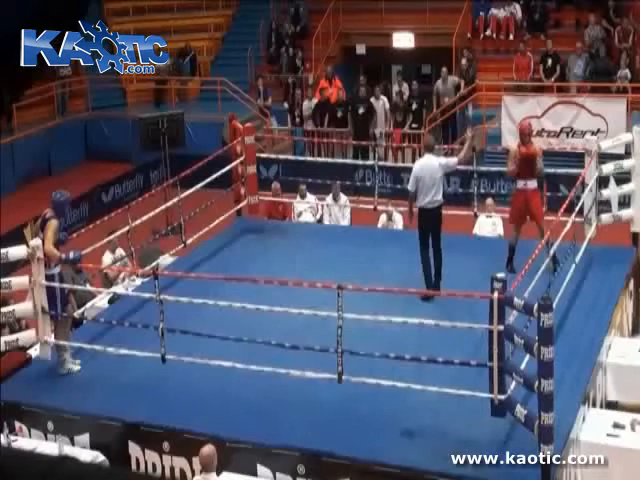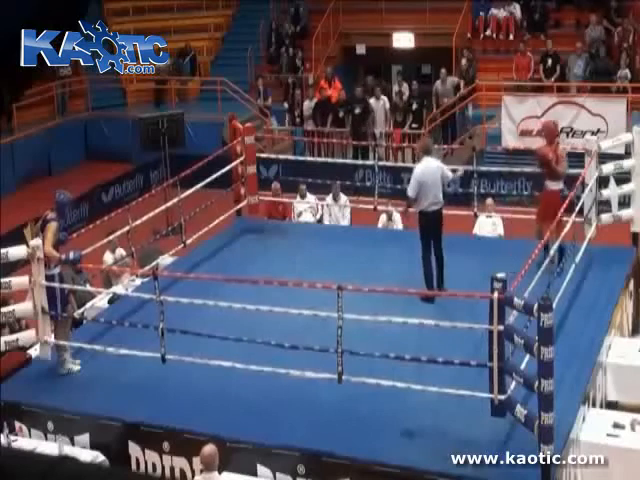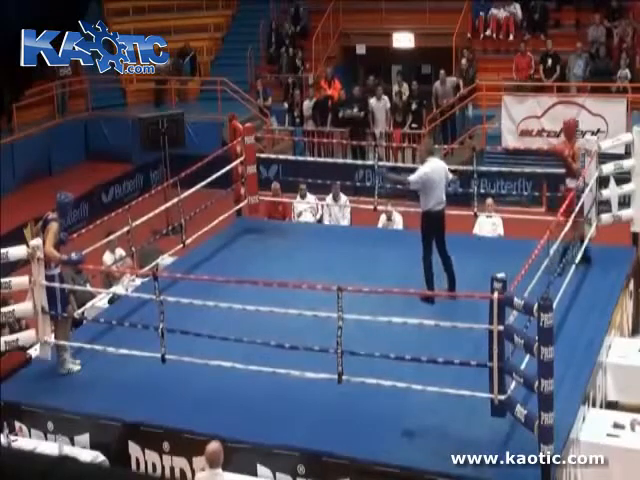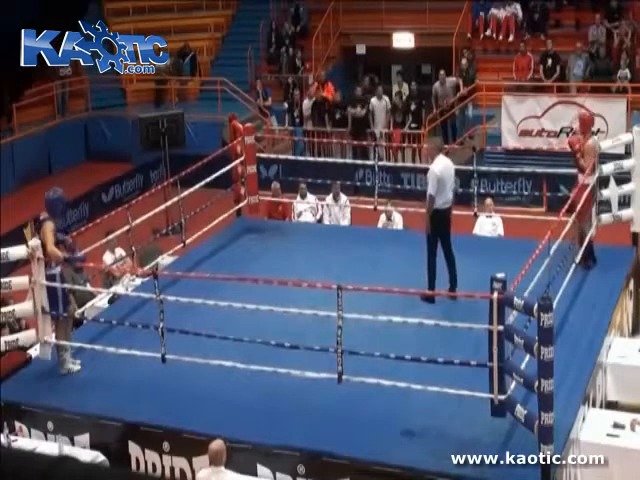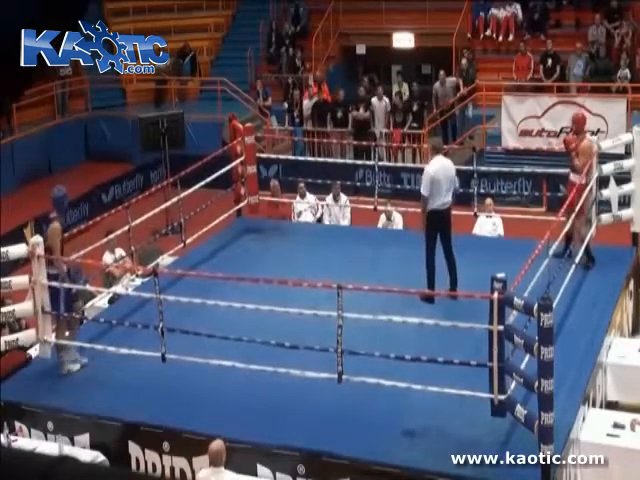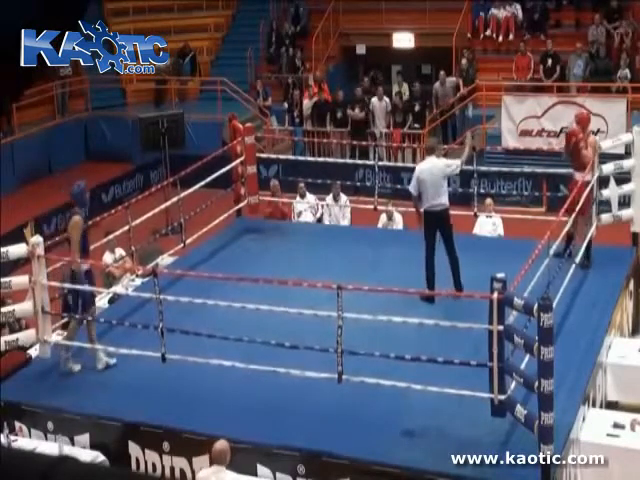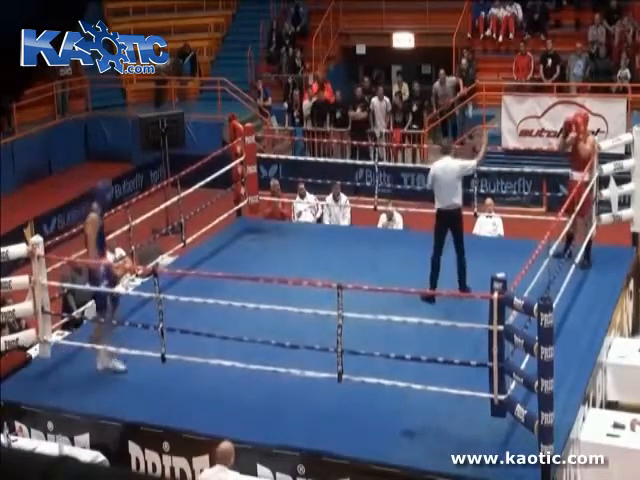
dt=0.5s
person 1, frame 1
left shoulder: (47, 214)
right shoulder: (53, 222)
left elbow: (36, 228)
right elbow: (48, 248)
right wrist: (66, 257)
left hip: (53, 271)
right hip: (51, 273)
left knee: (68, 311)
right knee: (60, 318)
left ankle: (66, 355)
right ankle: (63, 363)
person 1, frame 2
left shoulder: (49, 216)
right shoulder: (53, 223)
left elbow: (38, 229)
right elbow: (47, 250)
right wrist: (66, 258)
left hip: (53, 272)
right hip: (51, 274)
left knee: (68, 311)
right knee: (60, 318)
left ankle: (66, 356)
right ankle: (63, 362)
person 1, frame 3
left shoulder: (49, 217)
right shoulder: (54, 224)
left elbow: (37, 230)
right elbow: (48, 250)
right wrist: (67, 259)
left hip: (53, 272)
right hip: (52, 274)
left knee: (67, 313)
right knee: (60, 319)
left ankle: (66, 355)
right ankle: (63, 363)
person 1, frame 4
left shoulder: (47, 218)
right shoulder: (48, 224)
right elbow: (50, 249)
left wrist: (64, 240)
right wrist: (69, 257)
left hip: (55, 272)
right hip: (52, 274)
left knee: (69, 311)
right knee: (61, 319)
left ankle: (66, 356)
right ankle: (63, 363)
person 1, frame 5
left shoulder: (57, 221)
right shoulder: (55, 225)
right elbow: (57, 257)
right wrist: (65, 278)
left hip: (61, 273)
right hip: (57, 274)
left knee: (73, 311)
right knee: (62, 319)
left ankle: (72, 355)
right ankle: (64, 362)
person 1, frame 6
left shoulder: (80, 216)
right shoulder: (76, 220)
right elbow: (75, 254)
right wrist: (82, 278)
left hip: (85, 270)
right hip: (80, 272)
left knee: (90, 313)
right knee: (78, 317)
left ankle: (99, 357)
right ankle: (66, 358)
person 1, frame 7
left shoulder: (98, 215)
right shoulder: (94, 217)
right elbow: (93, 250)
left wrist: (110, 268)
right wrist: (102, 276)
left hip: (101, 269)
right hip: (99, 271)
left knee: (102, 315)
right knee: (109, 313)
left ankle: (102, 357)
right ankle: (109, 358)
person 2, frame 1
left shoulder: (418, 165)
right shoulder: (440, 162)
left elbow: (412, 192)
right elbow: (461, 159)
left wrist: (410, 210)
right wrist: (468, 140)
left hip: (423, 211)
right hip: (436, 209)
left knee: (424, 249)
right knee: (437, 247)
left ankle: (429, 288)
right ankle: (437, 284)
person 2, frame 2
left shoulder: (419, 169)
right shoulder: (438, 165)
left elbow: (412, 196)
right elbow: (451, 178)
left wrist: (406, 210)
right wrist: (459, 173)
left hip: (425, 214)
right hip: (438, 211)
left knee: (426, 252)
right knee: (438, 249)
left ankle: (430, 291)
right ankle: (440, 285)
person 2, frame 3
left shoulder: (425, 170)
right shoulder: (442, 165)
left elbow: (408, 181)
right elbow: (449, 179)
left wrist: (388, 175)
left hip: (429, 214)
right hip: (441, 211)
left knee: (427, 253)
right knee: (442, 250)
left ankle: (430, 292)
right ankle: (452, 287)
person 2, frame 4
left shoulder: (435, 168)
right shoulder: (449, 163)
left elbow: (431, 196)
left wrist: (427, 218)
left hip: (437, 212)
right hip: (447, 210)
left knee: (432, 253)
right knee: (448, 249)
left ankle: (431, 292)
right ankle: (453, 288)
person 2, frame 5
left shoulder: (429, 168)
right shoulder: (450, 164)
left elbow: (424, 196)
right elbow: (454, 186)
left wrist: (423, 215)
left hip: (433, 213)
right hip: (446, 211)
left knee: (430, 252)
right knee: (448, 250)
left ankle: (430, 292)
right ankle: (453, 288)
person 2, frame 6
left shoulder: (419, 168)
right shoulder: (443, 164)
left elbow: (414, 195)
right elbow: (462, 161)
left wrist: (419, 212)
right wrist: (468, 144)
left hip: (429, 213)
right hip: (443, 212)
left knee: (430, 253)
right knee: (451, 250)
left ankle: (430, 292)
right ankle: (458, 287)
person 2, frame 7
left shoulder: (435, 167)
right shoulder: (458, 165)
left elbow: (430, 186)
right elbow: (478, 160)
right wrist: (484, 142)
left hip: (441, 213)
right hip: (455, 212)
left knee: (437, 253)
right knee: (460, 251)
left ankle: (432, 291)
right ankle: (462, 286)
person 3, frame 1
left shoulder: (536, 150)
right shoulder: (514, 151)
left elbow: (540, 172)
right elbow: (510, 172)
left wrist: (535, 160)
right wrist: (518, 161)
left hip: (533, 190)
right hip: (520, 190)
left knee: (542, 225)
right knee: (516, 227)
left ankle: (553, 259)
right ankle: (510, 262)
person 3, frame 2
left shoulder: (559, 150)
right shoulder: (543, 149)
left elbow: (562, 173)
left wrist: (551, 162)
right wrist: (541, 161)
left hip: (556, 190)
right hip: (545, 189)
left knee: (556, 227)
right knee: (540, 225)
left ankle: (560, 261)
right ankle: (546, 253)
person 3, frame 3
left shoulder: (577, 147)
right shoulder: (568, 145)
left elbow: (578, 171)
left wrist: (567, 159)
right wrist: (563, 158)
left hip: (575, 188)
right hip: (570, 186)
left knee: (572, 224)
right knee: (577, 223)
left ankle: (562, 261)
right ankle: (585, 255)
person 3, frame 4
left shoulder: (590, 144)
right shoulder: (584, 140)
left elbow: (587, 168)
left wrist: (577, 153)
right wrist: (576, 151)
left hip: (586, 184)
right hip: (582, 183)
left knee: (583, 221)
right knee: (580, 219)
left ankle: (590, 257)
right ankle: (584, 254)
person 3, frame 5
left shoulder: (586, 144)
right shoulder: (575, 139)
left elbow: (580, 167)
left wrist: (572, 152)
right wrist: (570, 149)
left hip: (580, 184)
right hip: (572, 181)
left knee: (579, 220)
right knee: (570, 217)
left ankle: (589, 257)
right ankle: (567, 249)
person 3, frame 6
left shoulder: (591, 140)
right shoulder: (575, 137)
left elbow: (589, 161)
right elbow: (567, 156)
left wrist: (580, 143)
right wrist: (568, 143)
left hip: (585, 182)
right hip: (575, 179)
left knee: (585, 219)
right knee: (572, 216)
left ankle: (587, 256)
right ankle: (567, 249)
person 3, frame 7
left shoulder: (590, 139)
right shoulder: (573, 137)
left elbow: (584, 153)
right elbow: (561, 149)
left wrist: (580, 135)
right wrist: (565, 133)
left hip: (584, 181)
right hip: (573, 179)
left knee: (584, 219)
right knee: (571, 215)
left ankle: (587, 257)
right ankle: (567, 249)
